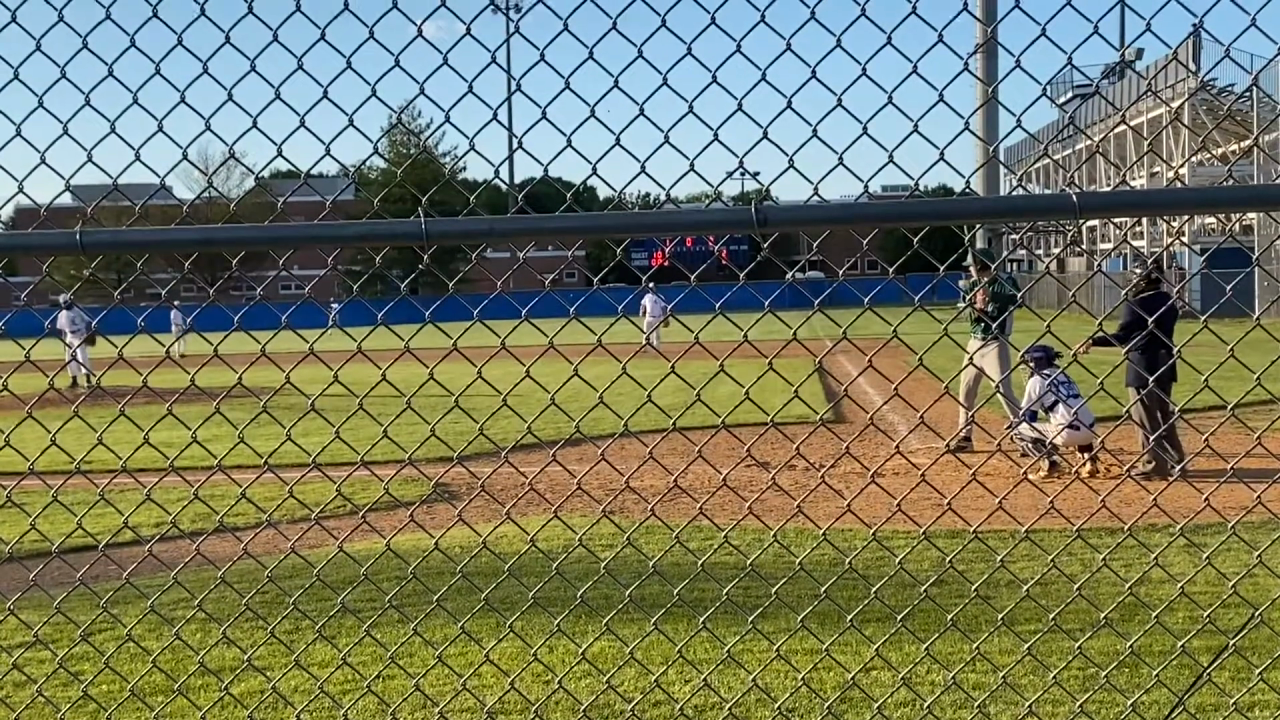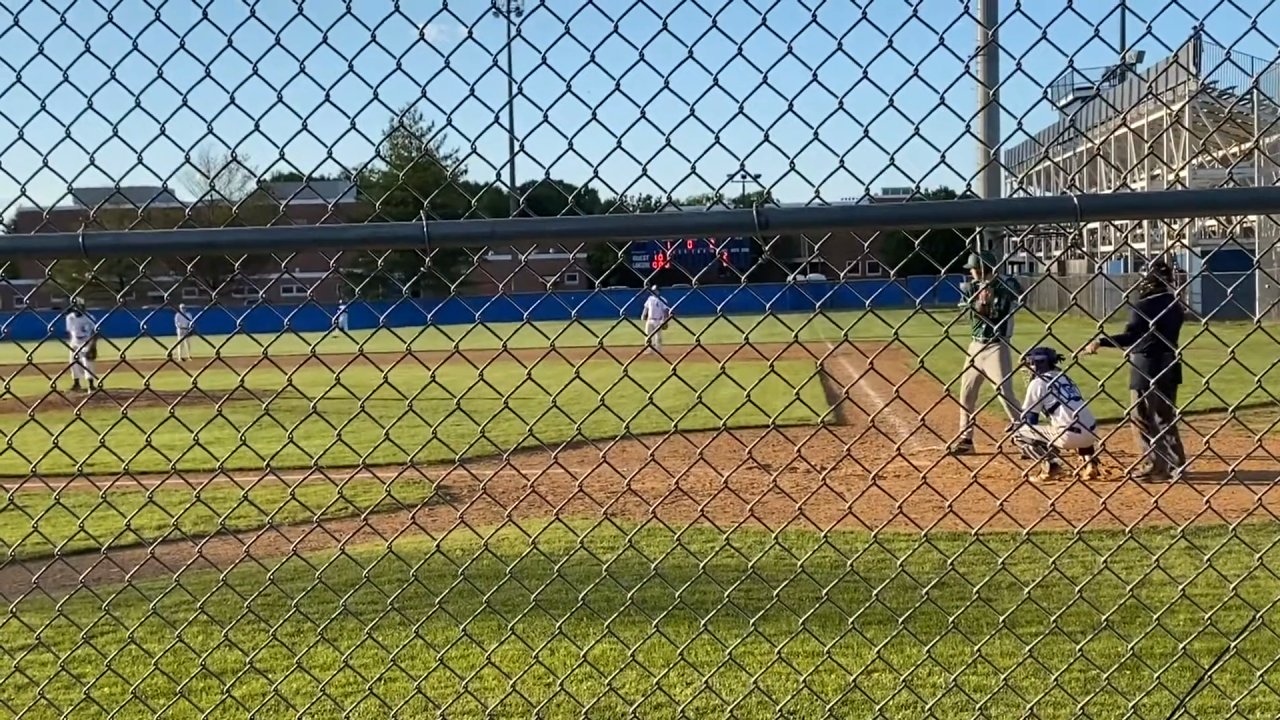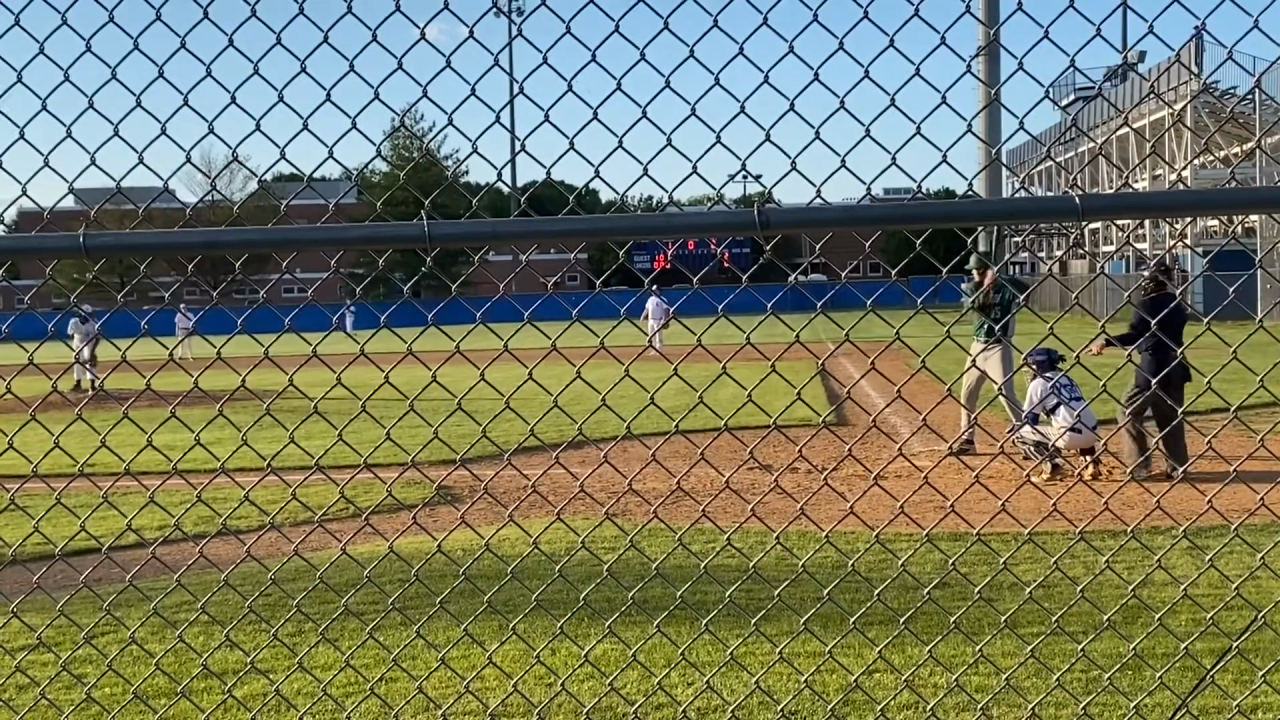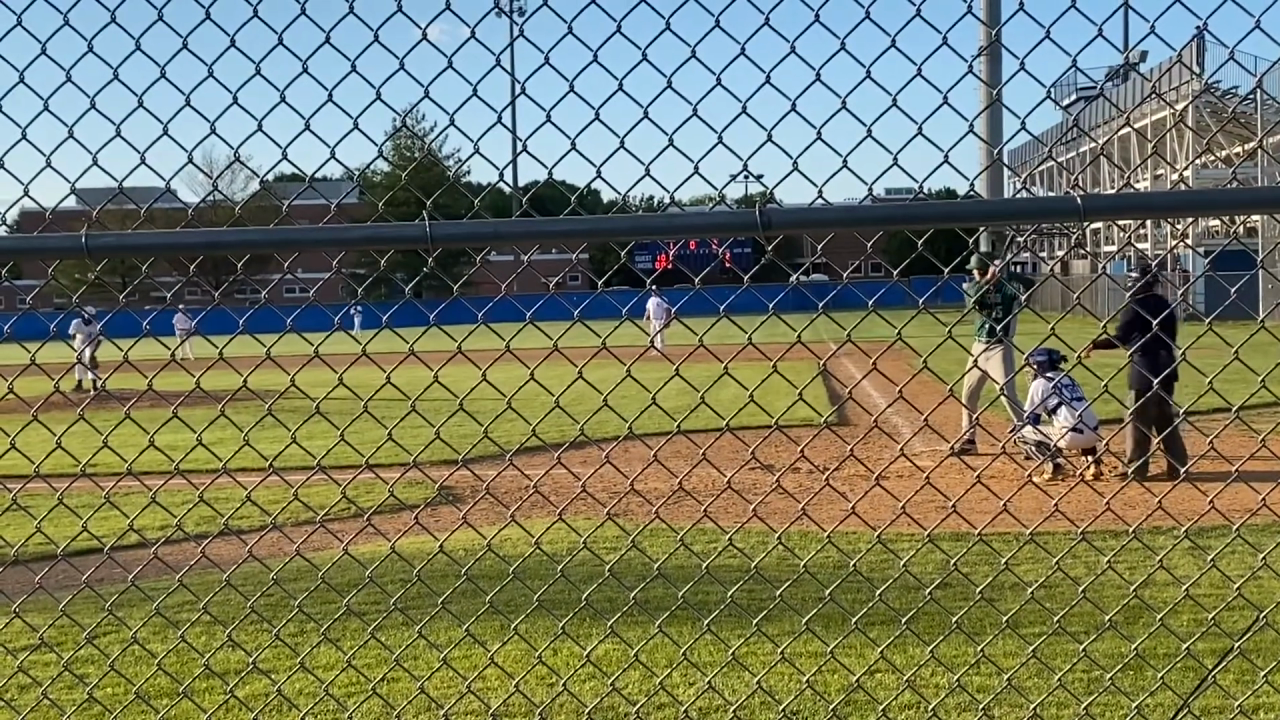
dt=0.3s
person 1, frame 1
left shoulder: (1136, 304)
right shoulder: (1168, 302)
left elbow: (1122, 337)
left wrist: (1093, 341)
left hip: (1143, 363)
right hip: (1164, 362)
left knee: (1146, 417)
right knee: (1164, 414)
left ankle: (1154, 466)
right ankle: (1174, 462)
person 1, frame 2
left shoulder: (1144, 306)
right shoulder: (1175, 305)
left elbow: (1130, 337)
left wrist: (1100, 341)
left hip: (1147, 366)
right hip: (1169, 366)
left knee: (1142, 419)
right knee: (1167, 417)
left ankle: (1155, 468)
right ankle: (1175, 465)
person 1, frame 3
left shoulder: (1146, 304)
right shoulder: (1177, 304)
left elbow: (1134, 336)
left wrist: (1105, 341)
left hip: (1153, 365)
right hip: (1175, 365)
left knee: (1129, 413)
right knee: (1172, 417)
left ankle: (1138, 467)
right ankle: (1177, 467)
person 1, frame 4
left shoulder: (1135, 306)
right shoulder: (1165, 305)
left elbow: (1121, 338)
right elbow: (1171, 335)
left wrist: (1093, 345)
left hip: (1145, 366)
right hip: (1166, 365)
left knee: (1138, 418)
right knee: (1167, 418)
left ankle: (1135, 468)
right ankle: (1178, 466)
person 2, frame 1
left shoulder: (1004, 282)
right shoulder: (971, 286)
left elbow: (1017, 300)
right elbow: (970, 316)
left wrist: (991, 295)
right wrist: (978, 306)
left hip: (996, 344)
right hip: (975, 342)
left knee: (1004, 391)
right knee: (966, 390)
right ankle: (964, 436)
person 2, frame 2
left shoulder: (1005, 284)
right shoulder: (971, 288)
right elbow: (969, 312)
left wrist: (993, 291)
right wrist: (980, 302)
left hip: (997, 346)
right hip: (976, 345)
left knee: (1005, 393)
right knee: (967, 393)
right ankle: (965, 439)
person 2, frame 3
left shoulder: (1007, 286)
right shoulder: (973, 287)
left elbow: (1026, 291)
right elbow: (970, 304)
left wrist: (1001, 280)
right wrist: (986, 288)
left hip: (998, 347)
right hip: (978, 346)
left knee: (1006, 393)
right knee: (967, 393)
right ankle: (966, 439)
person 2, frame 4
left shoulder: (1008, 286)
right shoulder: (975, 286)
left elbow: (1030, 285)
right elbow: (971, 298)
left wrist: (1004, 274)
right wrist: (988, 280)
left hip: (1000, 347)
right hip: (979, 346)
left knee: (1008, 394)
right knee: (969, 394)
right ankle: (968, 440)
